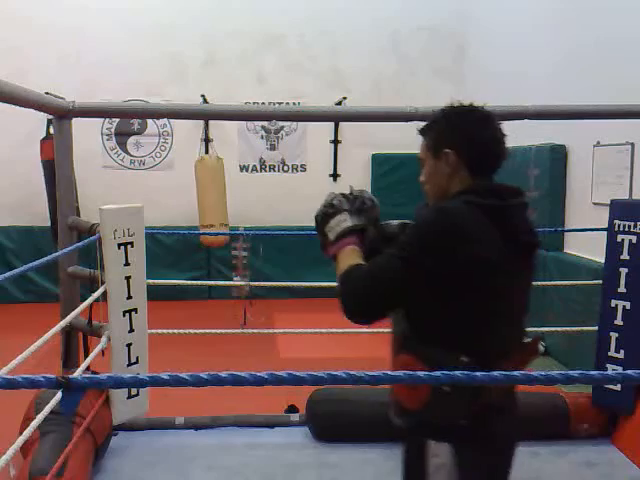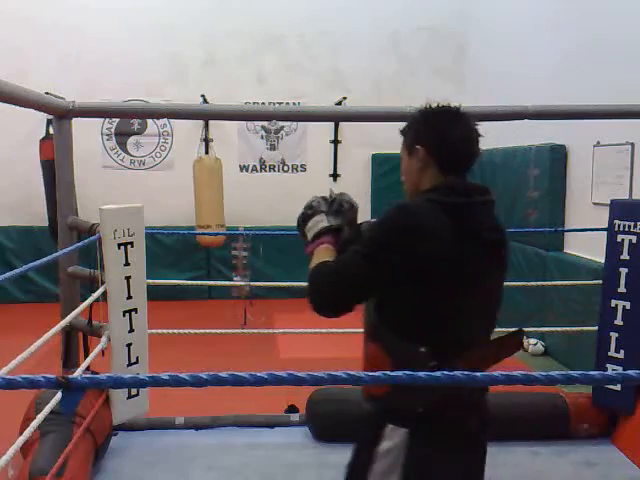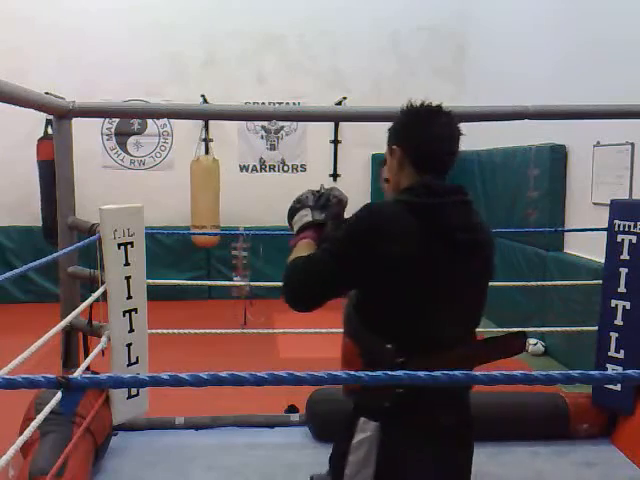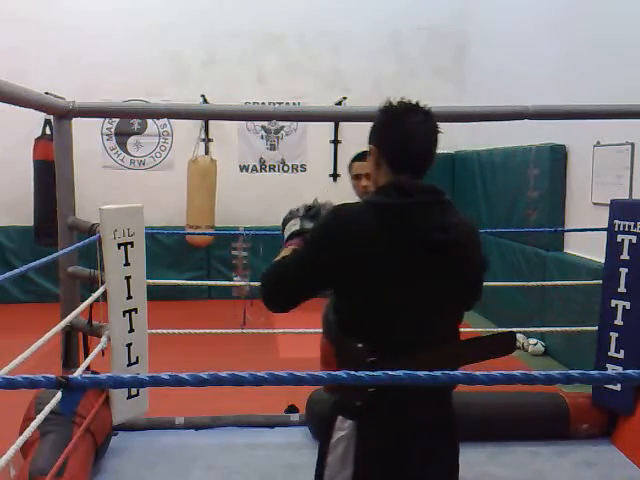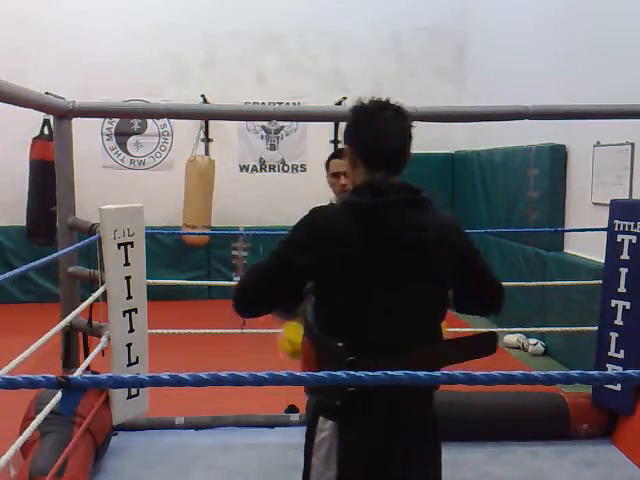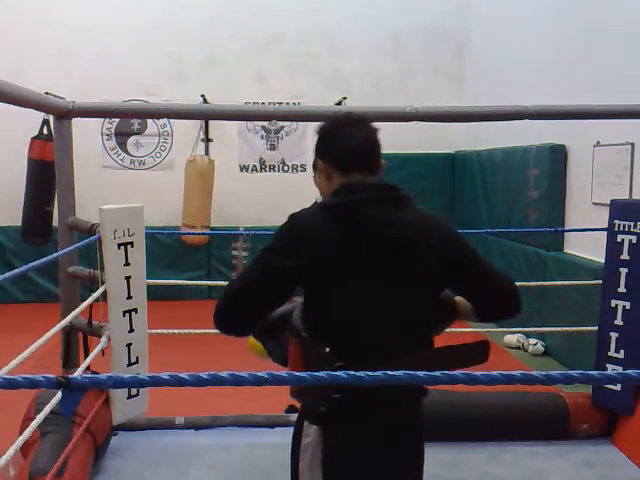
dt=0.2s
person 1, frame 1
left shoulder: (447, 224)
right shoulder: (506, 225)
left elbow: (363, 301)
left wrist: (345, 239)
right wrist: (374, 235)
left hip: (451, 424)
right hip: (488, 415)
person 1, frame 2
left shoulder: (410, 220)
right shoulder: (484, 226)
left elbow: (329, 297)
left wrist: (321, 237)
right wrist: (355, 238)
left hip: (414, 416)
right hip: (465, 411)
person 1, frame 3
left shoulder: (379, 221)
right shoulder: (474, 229)
left elbow: (301, 291)
left wrist: (306, 232)
left hip: (391, 412)
right hip: (451, 408)
person 1, frame 4
left shoulder: (350, 224)
right shoulder: (461, 231)
left elbow: (276, 293)
left wrist: (296, 238)
left hip: (369, 413)
right hip: (435, 408)
person 1, frame 5
left shoulder: (327, 225)
right shoulder: (444, 230)
left elbow: (248, 299)
right elbow: (489, 300)
left wrist: (294, 261)
left hip: (349, 413)
right hip: (416, 408)
person 1, frame 6
left shoulder: (309, 228)
right shoulder: (432, 230)
left elbow: (231, 315)
right elbow: (504, 300)
left hip: (336, 418)
right hip: (404, 412)
